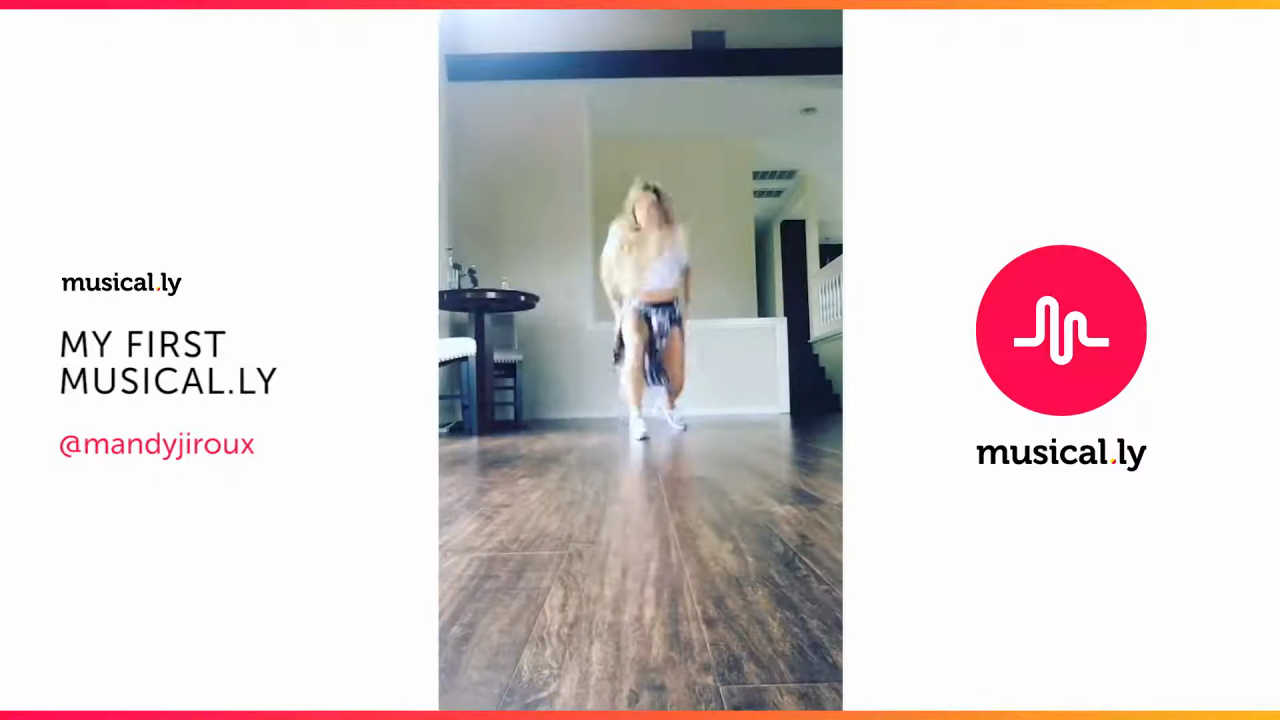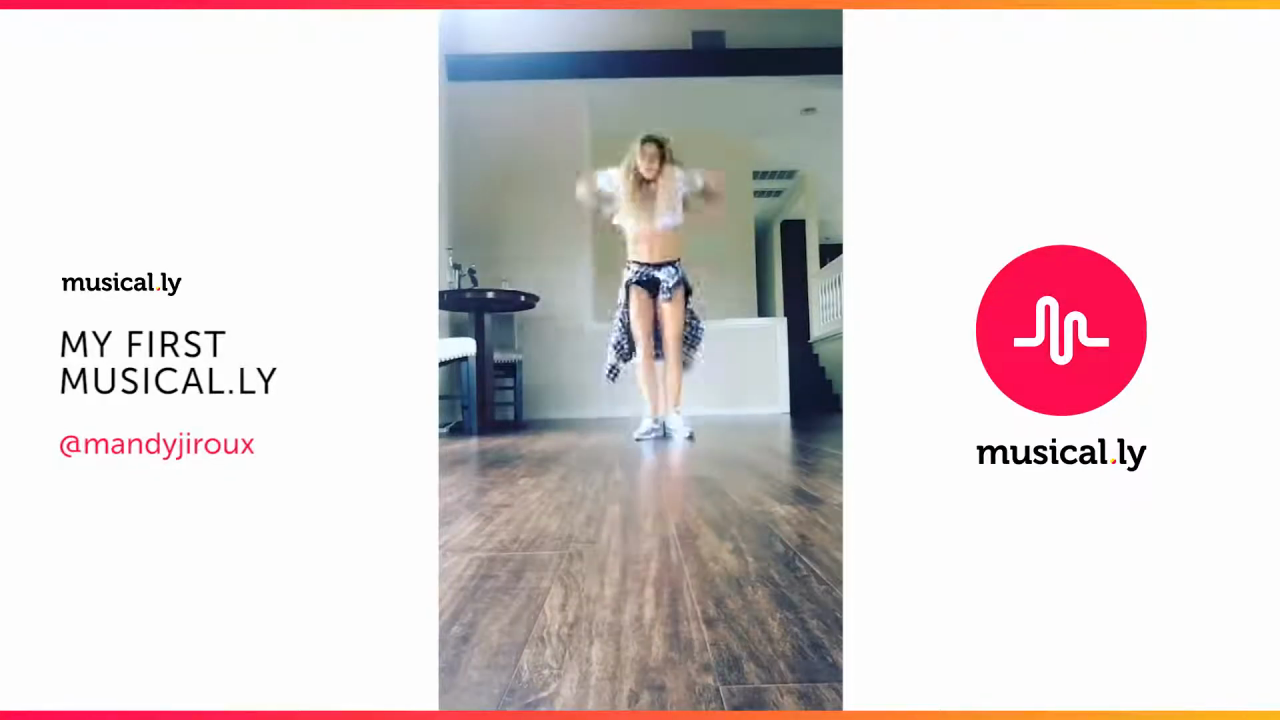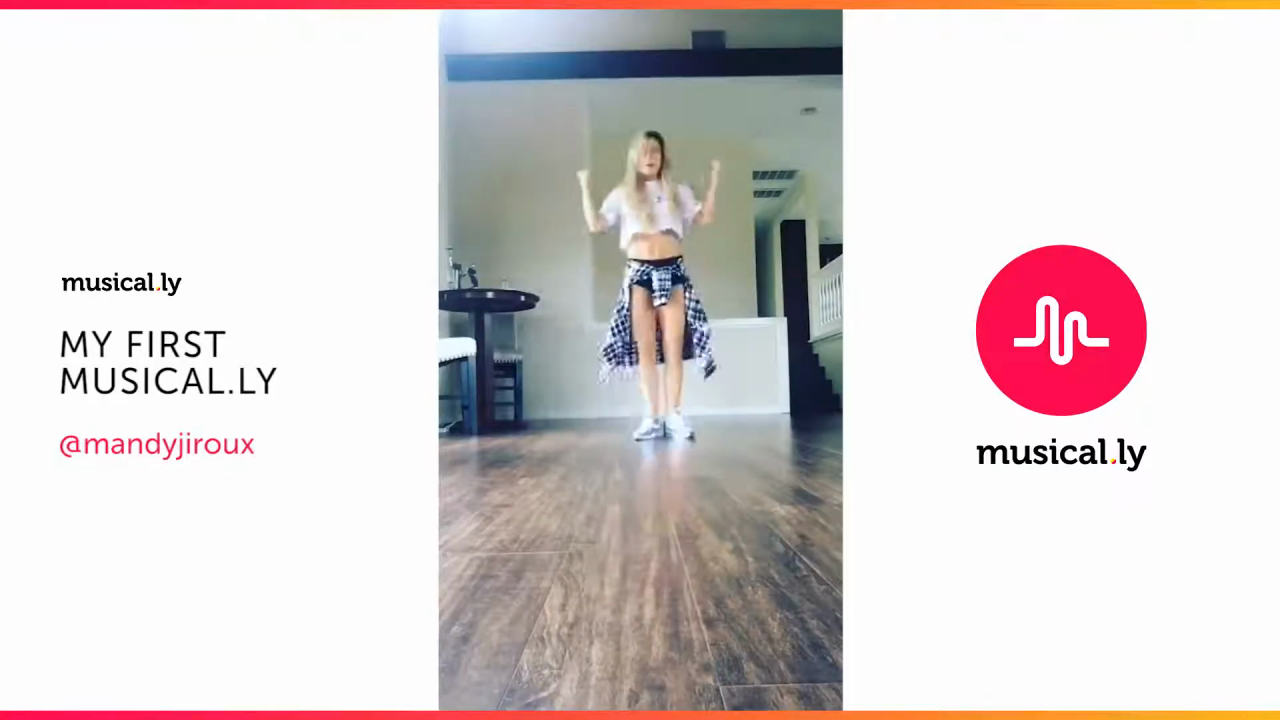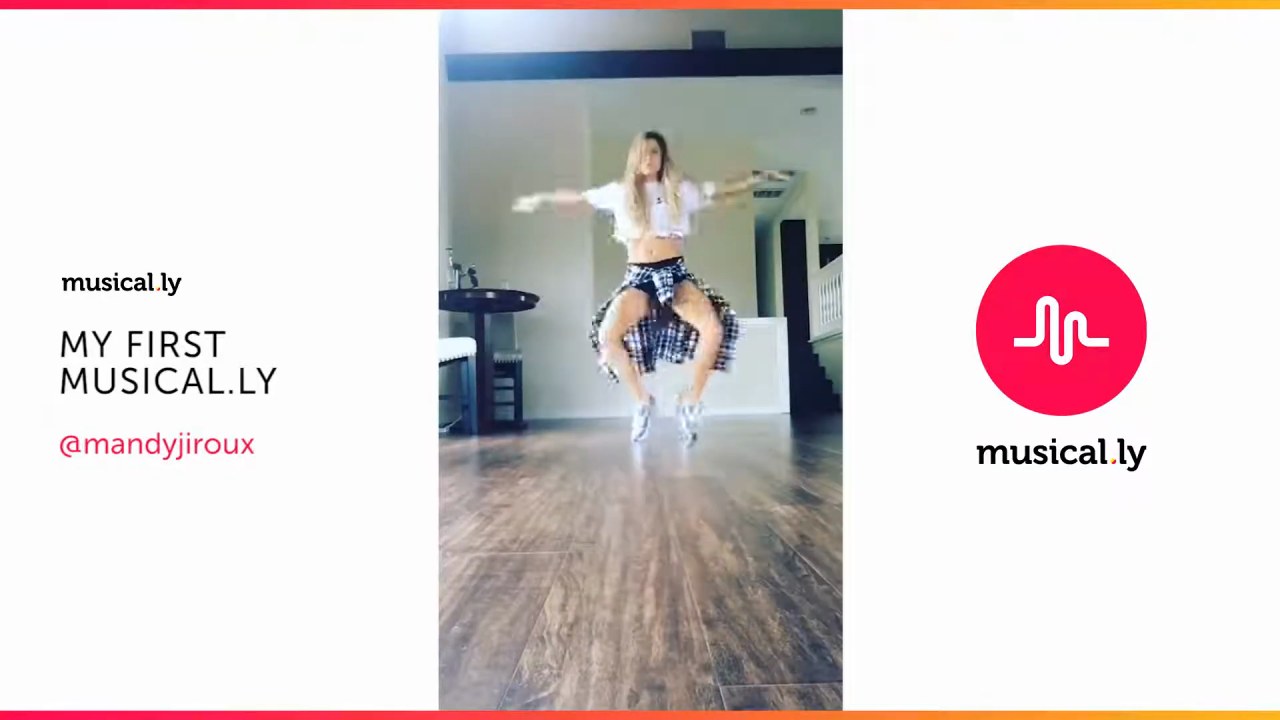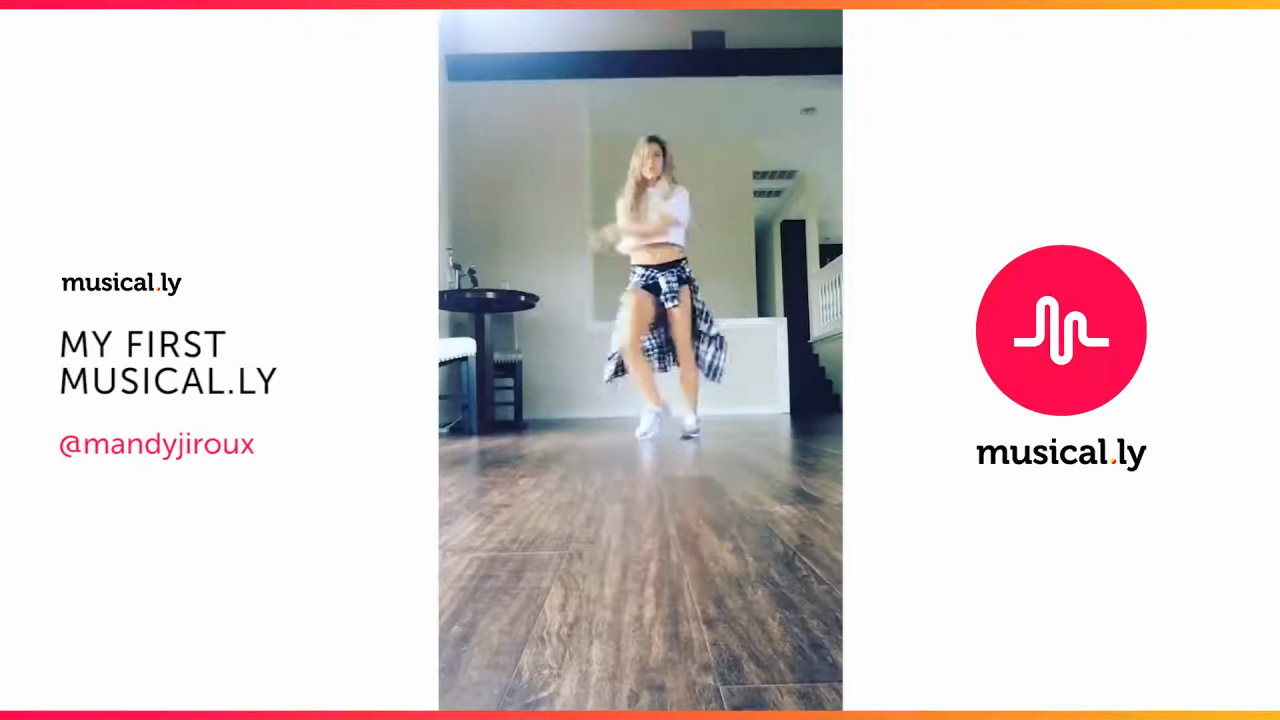
dt=0.3s
person 1, frame 1
left shoulder: (675, 236)
right shoulder: (620, 234)
left elbow: (685, 271)
right elbow: (607, 268)
left wrist: (684, 301)
right wrist: (615, 300)
left hip: (668, 310)
right hip: (635, 309)
left knee: (677, 381)
right knee: (634, 351)
left ankle: (670, 407)
right ankle: (636, 417)
person 1, frame 2
left shoulder: (677, 181)
right shoulder: (622, 184)
left elbow: (713, 193)
right elbow: (585, 191)
left wrist: (707, 186)
right wrist: (588, 188)
left hip: (671, 271)
right hip: (638, 273)
left knee: (674, 345)
right knee: (643, 345)
left ankle: (673, 415)
right ankle: (653, 417)
person 1, frame 3
left shoulder: (678, 191)
right shoulder: (622, 194)
left elbow: (705, 218)
right elbow: (596, 226)
left wrist: (713, 182)
right wrist: (585, 188)
left hip: (672, 270)
right hip: (639, 272)
left knee: (673, 345)
right knee: (644, 347)
left ankle: (673, 415)
right ankle: (653, 417)
person 1, frame 4
left shoulder: (679, 189)
right shoulder: (620, 191)
left elbow: (721, 192)
right elbow: (580, 197)
left wrist: (756, 179)
right wrist: (542, 199)
left hip: (674, 272)
right hip: (637, 275)
left knee: (714, 329)
right knee: (607, 335)
left ankle: (691, 400)
right ankle: (641, 400)
person 1, frame 5
left shoulder: (677, 193)
right shoulder: (628, 198)
left elbow: (660, 225)
right elbow: (622, 239)
left wrist: (619, 229)
left hip: (676, 273)
right hip: (642, 277)
left knee: (684, 346)
right knee: (628, 340)
left ankle: (690, 416)
right ankle: (653, 407)
